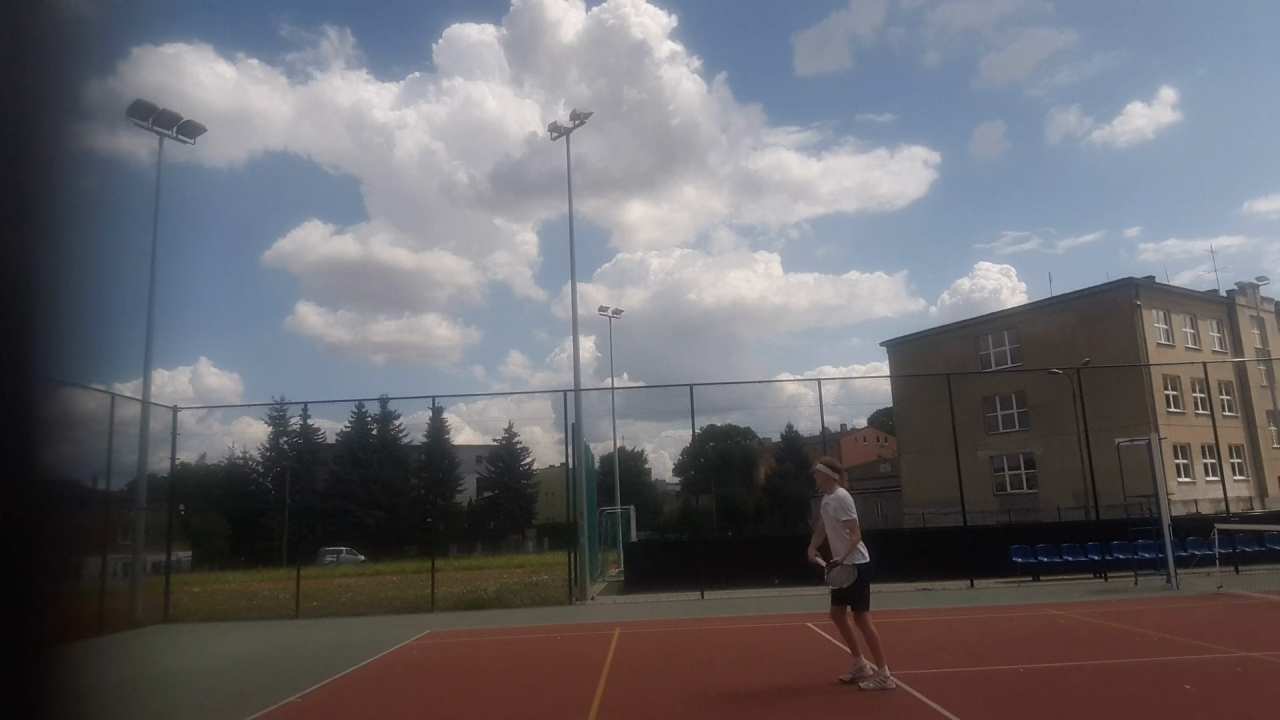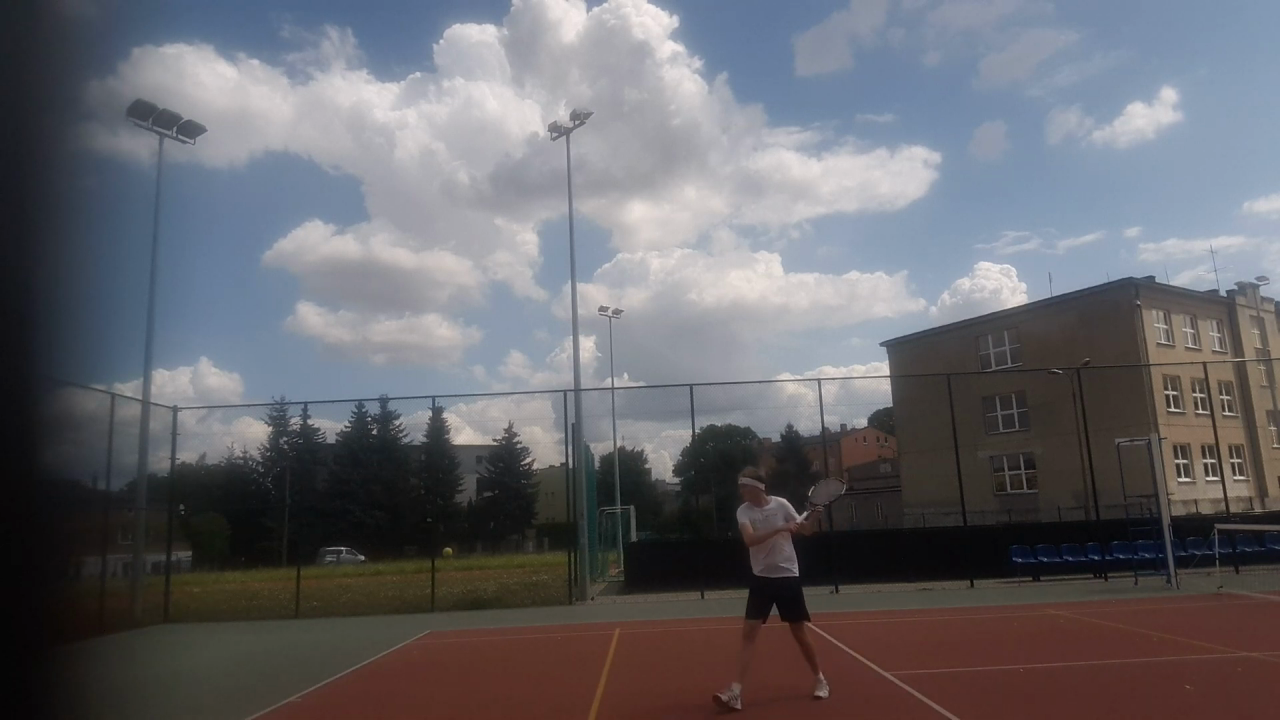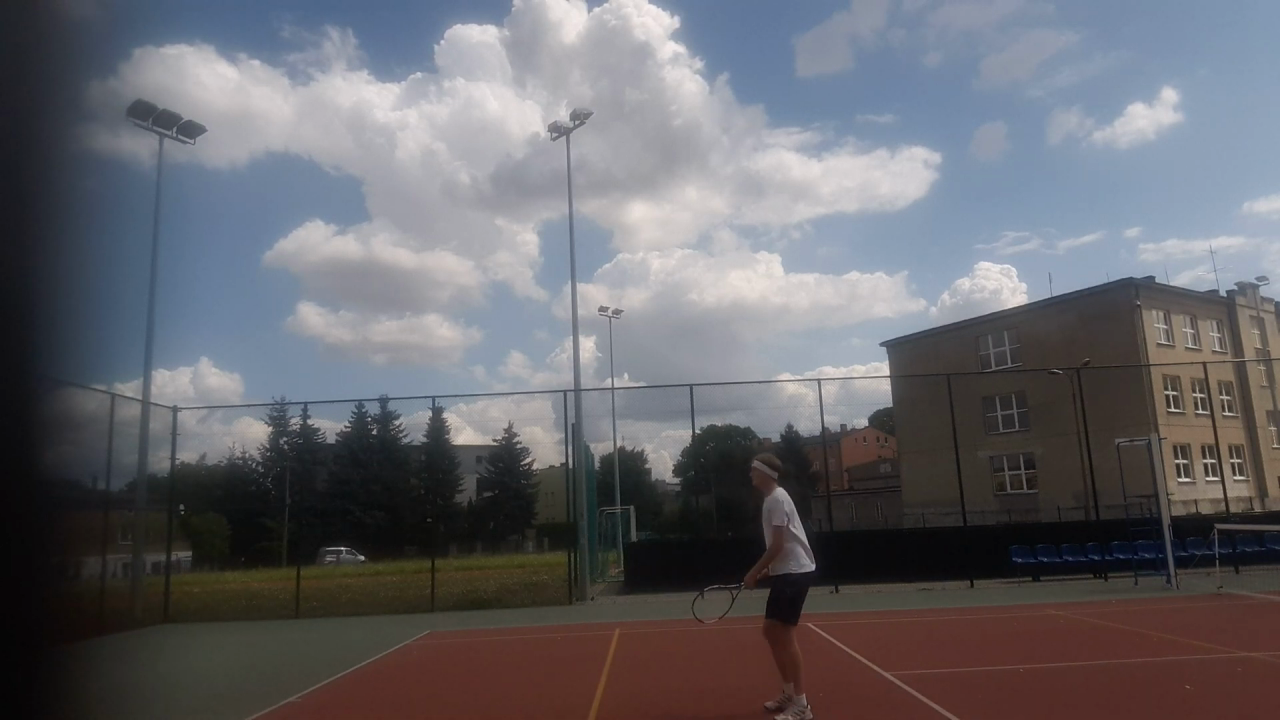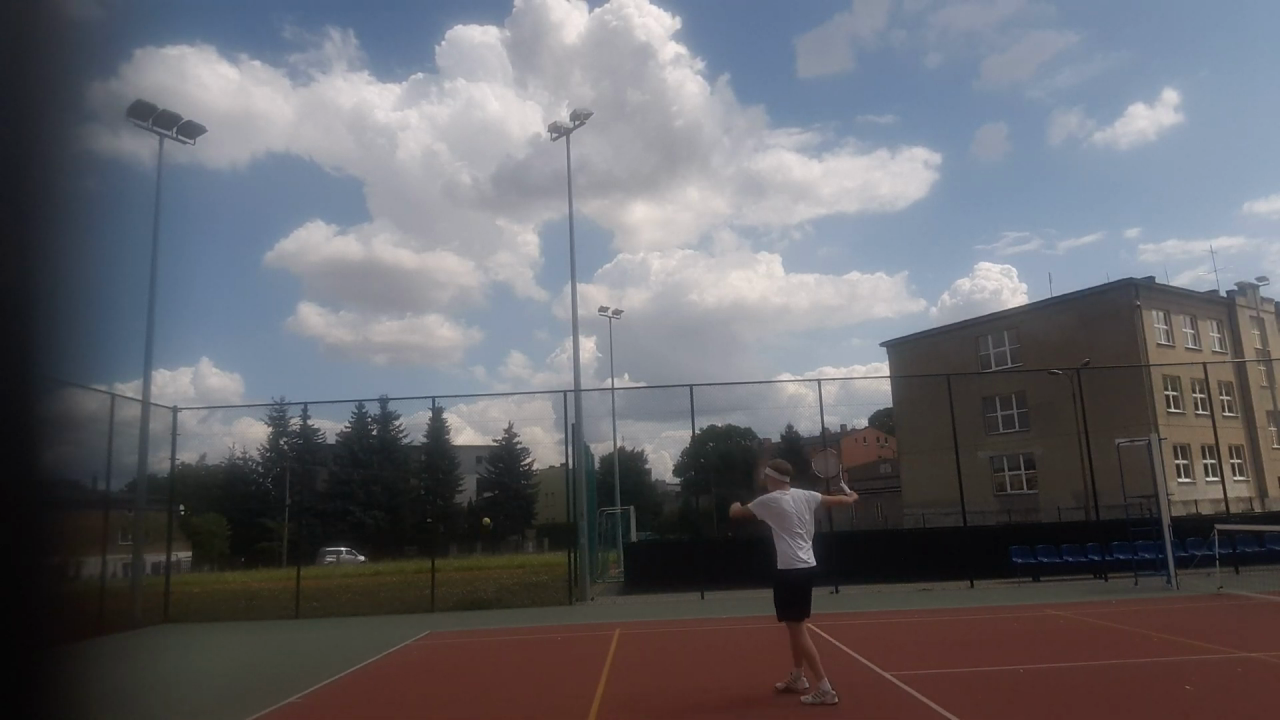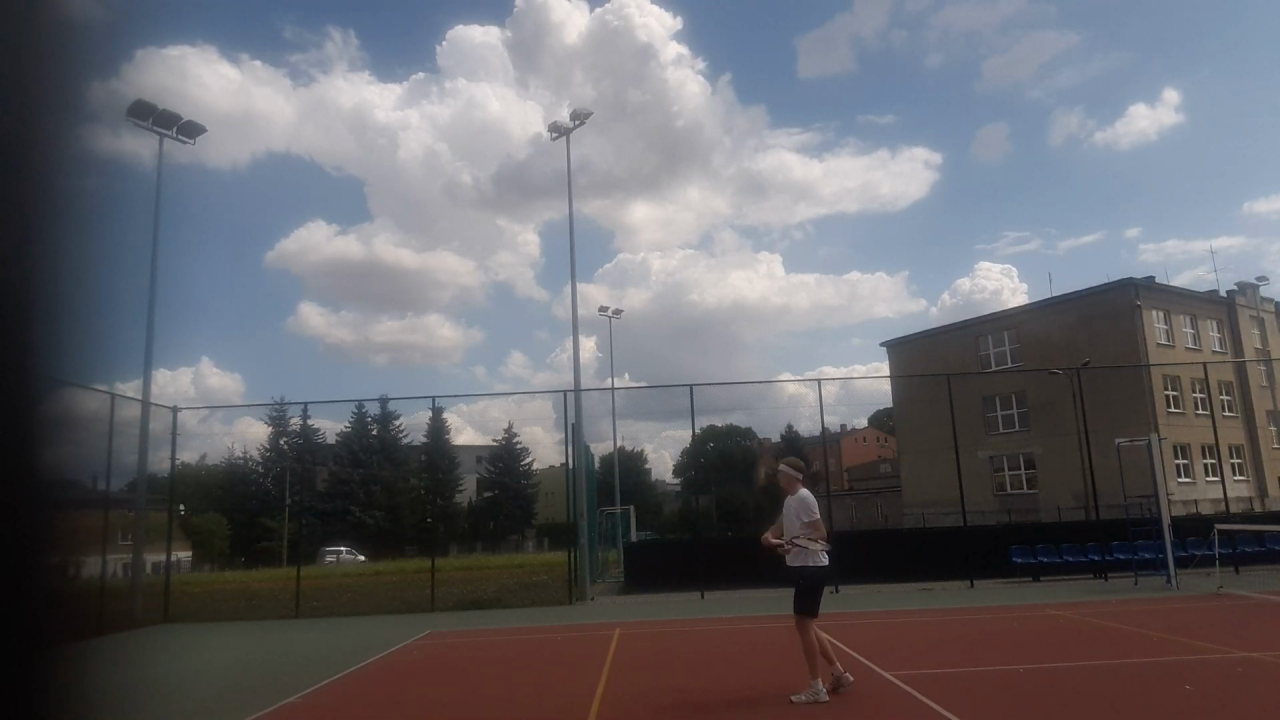
dt=1s
person 1, frame 1
left shoulder: (841, 498)
right shoulder: (827, 498)
left elbow: (855, 532)
right elbow: (820, 529)
left wrist: (844, 558)
right wrist: (812, 548)
left hip: (855, 565)
right hip: (839, 566)
left knee: (862, 620)
right knee: (836, 614)
left ankle: (884, 675)
right ankle: (861, 665)
person 1, frame 2
left shoulder: (781, 505)
right shoulder: (743, 511)
left elbow: (806, 530)
right elbow: (749, 538)
left wrist: (813, 518)
right wrist: (779, 529)
left hip: (787, 576)
right hip: (760, 578)
left knee: (799, 633)
right knee: (749, 632)
left ankle: (819, 680)
right ankle: (734, 692)
person 1, frame 3
left shoulder: (775, 500)
right shoulder: (773, 497)
left elbow: (778, 544)
left wrist: (756, 572)
right wrist: (763, 569)
left hip: (793, 573)
right hip: (788, 572)
left knee: (782, 634)
right knee: (771, 631)
right ankle: (788, 691)
person 1, frame 4
left shoulder: (769, 500)
right shoulder: (804, 496)
left elbow: (736, 514)
right elbow: (839, 500)
left wrist: (735, 506)
right wrist: (850, 495)
left hip: (790, 571)
right hip: (808, 567)
left knee: (797, 629)
right knee: (794, 625)
left ankle: (825, 689)
right ankle: (797, 677)
person 1, frame 5
left shoulder: (804, 498)
right shoulder: (790, 499)
left elbow: (821, 534)
right elbow: (779, 528)
left wrist: (791, 545)
right wrist: (769, 537)
left hip: (811, 567)
right hip: (806, 567)
left knee: (803, 625)
right knee: (806, 625)
left ankle: (816, 688)
right ankle: (839, 673)
